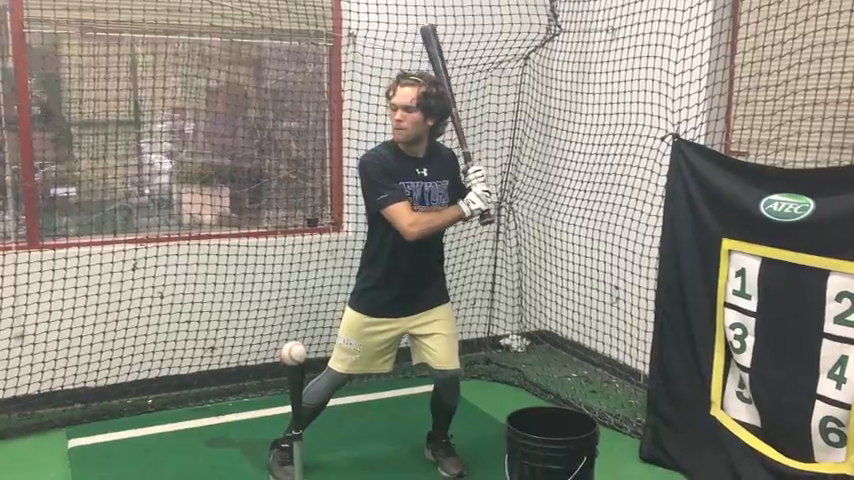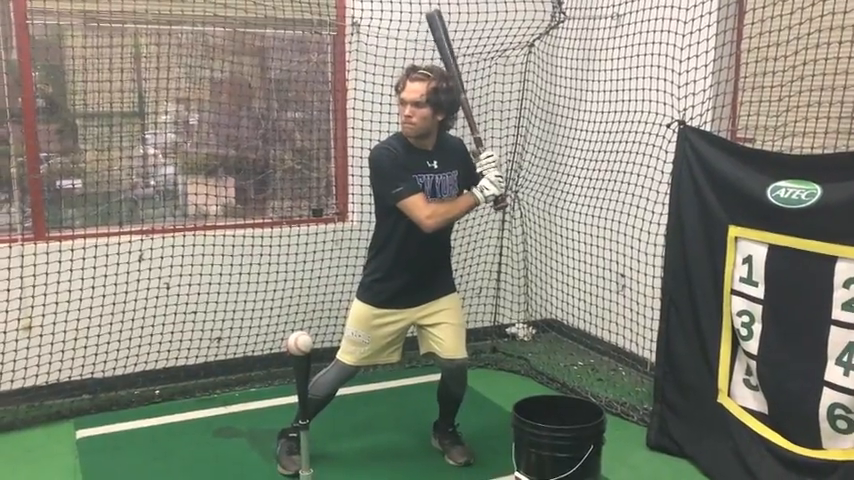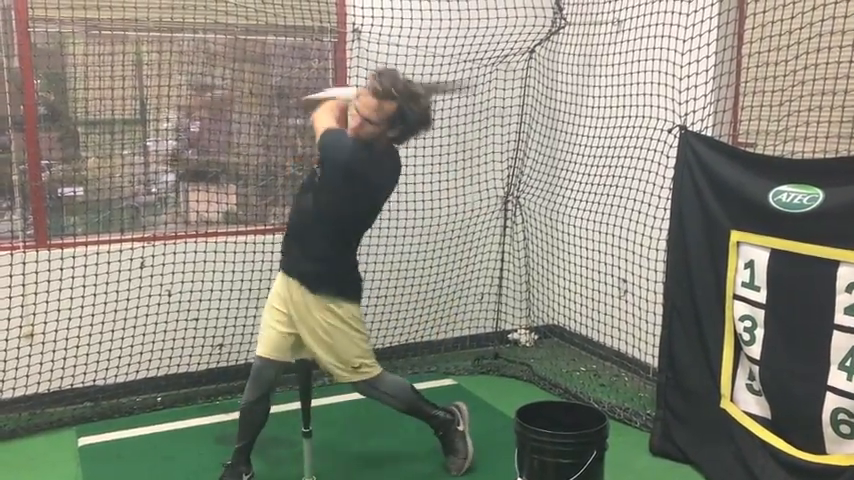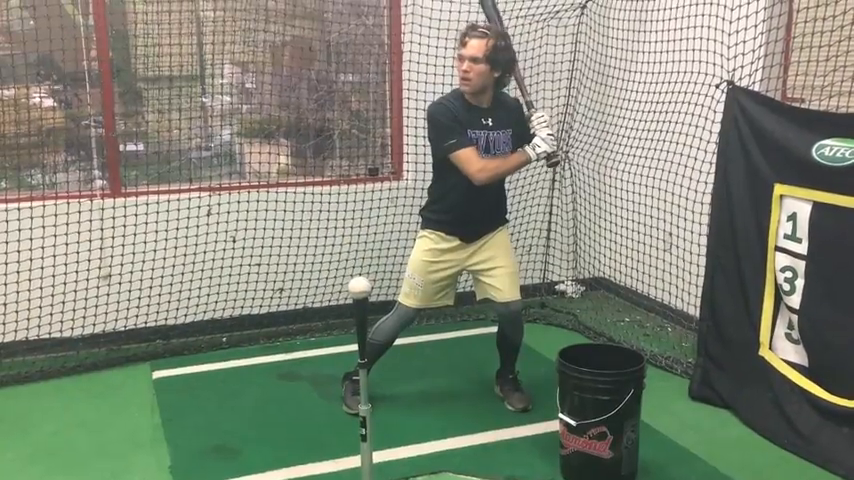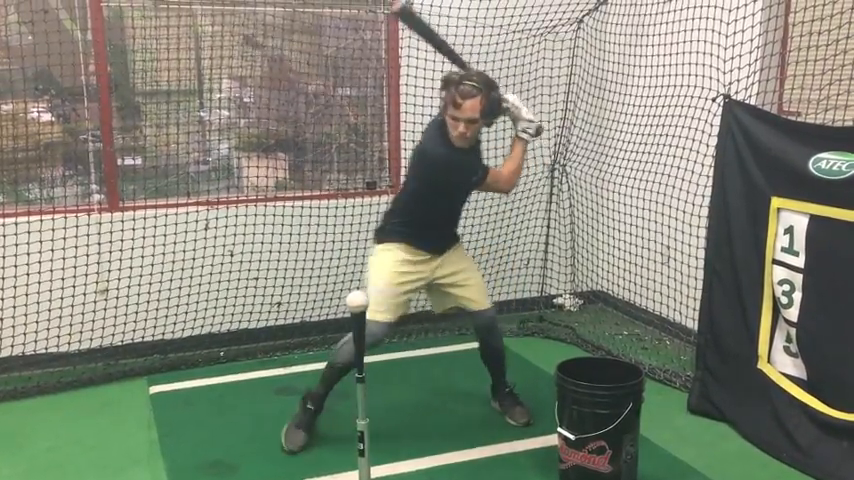
dt=1s
person 1, frame 1
left shoulder: (446, 160)
right shoulder: (376, 162)
left elbow: (456, 214)
right elbow: (410, 226)
left wrist: (476, 194)
right wrist: (465, 206)
left hip: (430, 296)
right hip: (377, 299)
left knee: (449, 375)
right knee: (335, 376)
left ankle: (439, 441)
right ankle: (284, 444)
person 1, frame 2
left shoulder: (455, 150)
right shoulder: (386, 156)
left elbow: (478, 193)
right elbow: (428, 218)
left wrist: (488, 177)
right wrist: (479, 194)
left hip: (437, 287)
right hip: (384, 291)
left knee: (455, 364)
right knee: (344, 367)
left ankle: (445, 430)
right ankle: (292, 434)
person 1, frame 3
left shoulder: (365, 161)
right shoulder: (371, 148)
left elbow: (323, 116)
left wrist: (336, 101)
left hip: (329, 291)
right hip: (293, 277)
left knee: (366, 377)
right knee: (262, 374)
left ankle: (447, 422)
person 1, frame 4
left shoulder: (511, 109)
right shoulder: (443, 111)
left elbow: (527, 157)
right elbow: (478, 172)
left wrist: (541, 137)
right wrist: (531, 152)
left hip: (491, 232)
right hip: (442, 234)
left knee: (511, 308)
right knee: (404, 313)
left ankle: (507, 378)
right ankle: (355, 377)
person 1, frame 5
left shoulder: (467, 133)
right shoulder: (437, 154)
right elbow: (502, 183)
left wrist: (515, 116)
right wrist: (523, 136)
left hip: (444, 246)
right hip: (400, 246)
left knee: (486, 319)
right knee: (375, 330)
left ankle: (501, 391)
right ankle: (311, 405)
